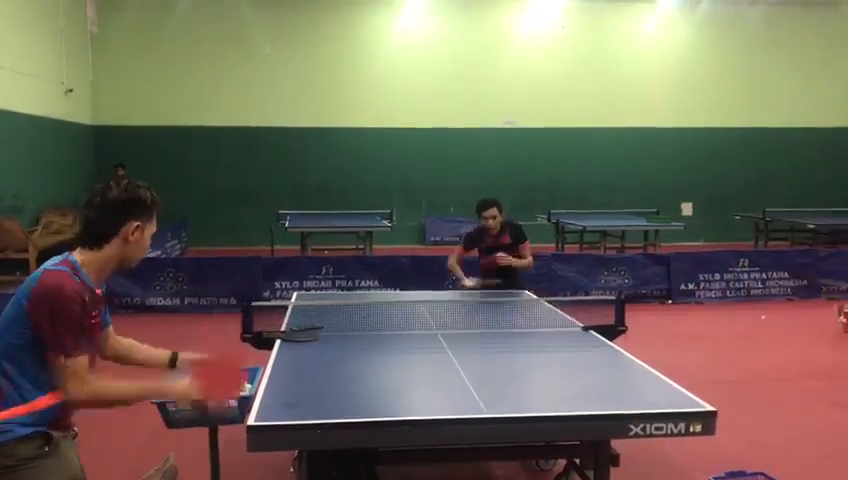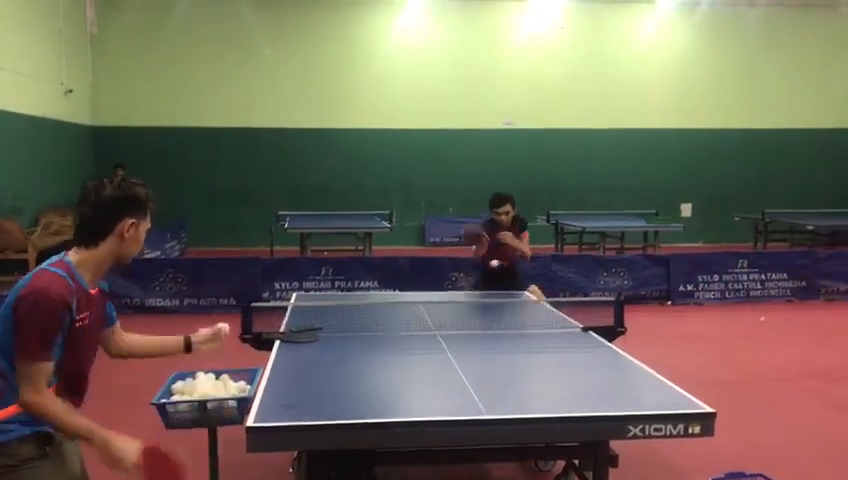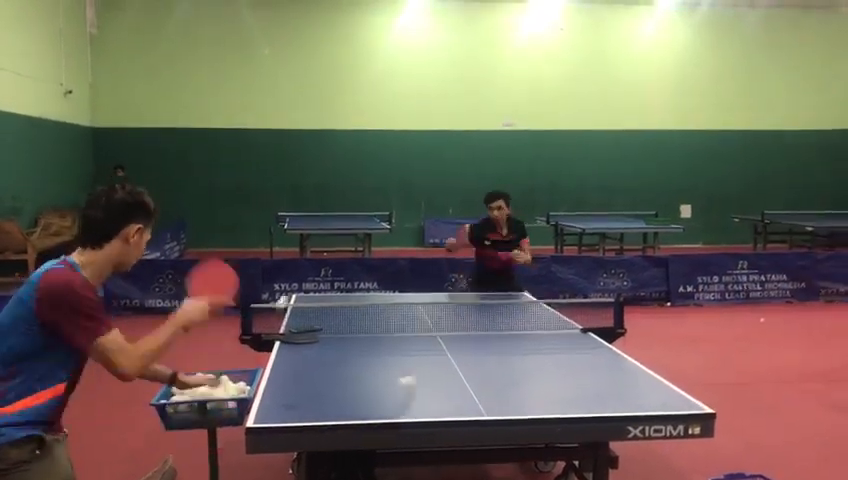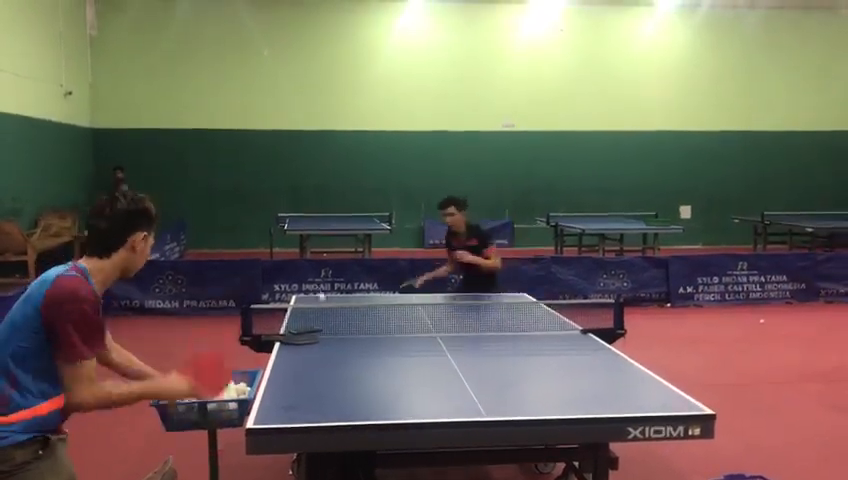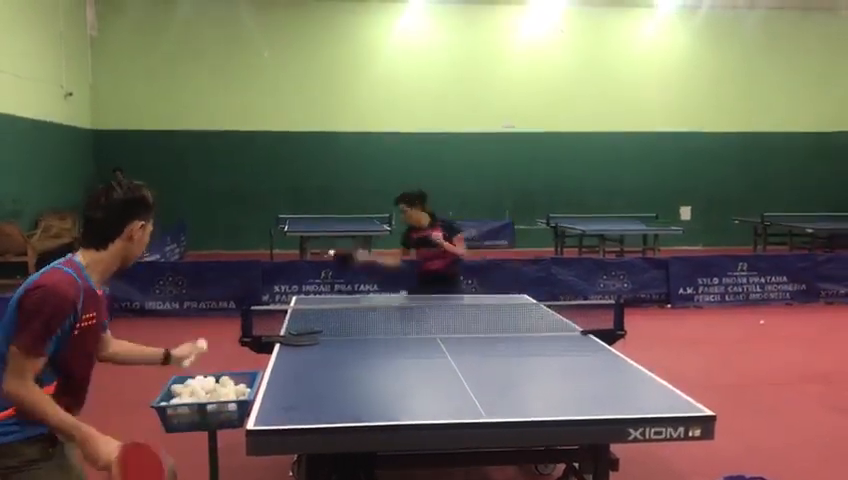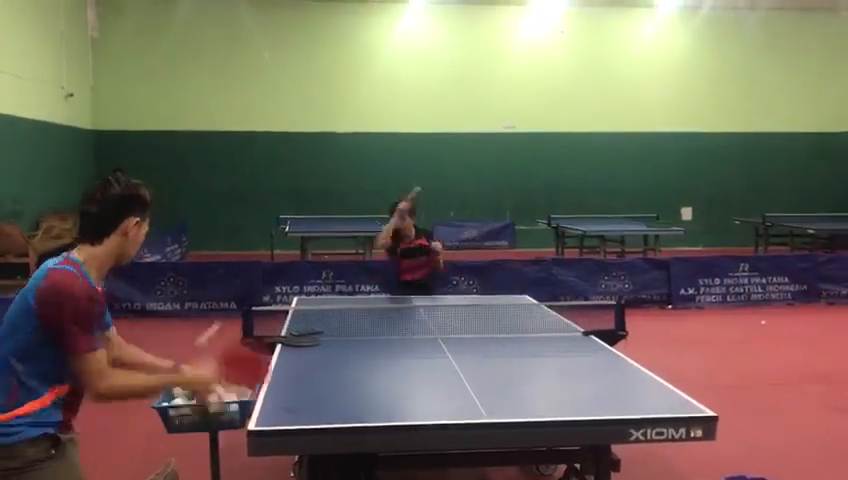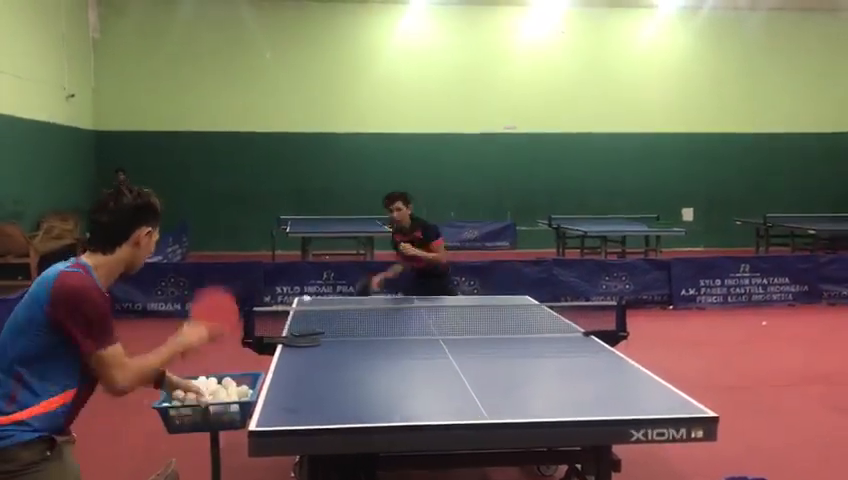
dt=0.2s
person 1, frame 1
left shoulder: (87, 283)
right shoulder: (60, 289)
left elbow: (108, 344)
right elbow: (77, 389)
left wrist: (177, 359)
right wrist: (163, 389)
left hip: (47, 430)
person 1, frame 2
left shoulder: (91, 284)
right shoulder: (48, 293)
left elbow: (115, 342)
right elbow: (33, 396)
left wrist: (190, 342)
right wrist: (106, 441)
left hip: (51, 433)
right hip: (25, 441)
person 1, frame 3
left shoulder: (80, 281)
right shoulder: (65, 286)
left elbow: (118, 351)
right elbow: (126, 365)
left wrist: (174, 377)
right wrist: (180, 320)
left hip: (35, 433)
person 1, frame 4
left shoulder: (73, 283)
right shoulder: (72, 294)
left elbow: (107, 352)
right elbow: (82, 394)
left wrist: (165, 383)
right wrist: (158, 388)
left hip: (33, 435)
person 1, frame 5
left shoulder: (90, 286)
right shoulder: (56, 290)
left elbow: (104, 347)
left wrist: (169, 356)
right wrist: (88, 436)
left hip: (45, 435)
right hip: (26, 441)
person 1, frame 6
left shoulder: (84, 282)
right shoulder: (67, 287)
left elbow: (114, 349)
right elbow: (101, 384)
left wrist: (179, 369)
right wrist: (181, 379)
left hip: (44, 433)
right hip: (27, 440)
person 1, frame 7
left shoulder: (75, 278)
right shoulder: (77, 289)
left elbow: (103, 363)
right elbow: (119, 379)
left wrist: (162, 378)
right wrist: (181, 343)
left hip: (37, 435)
right hip: (24, 443)
